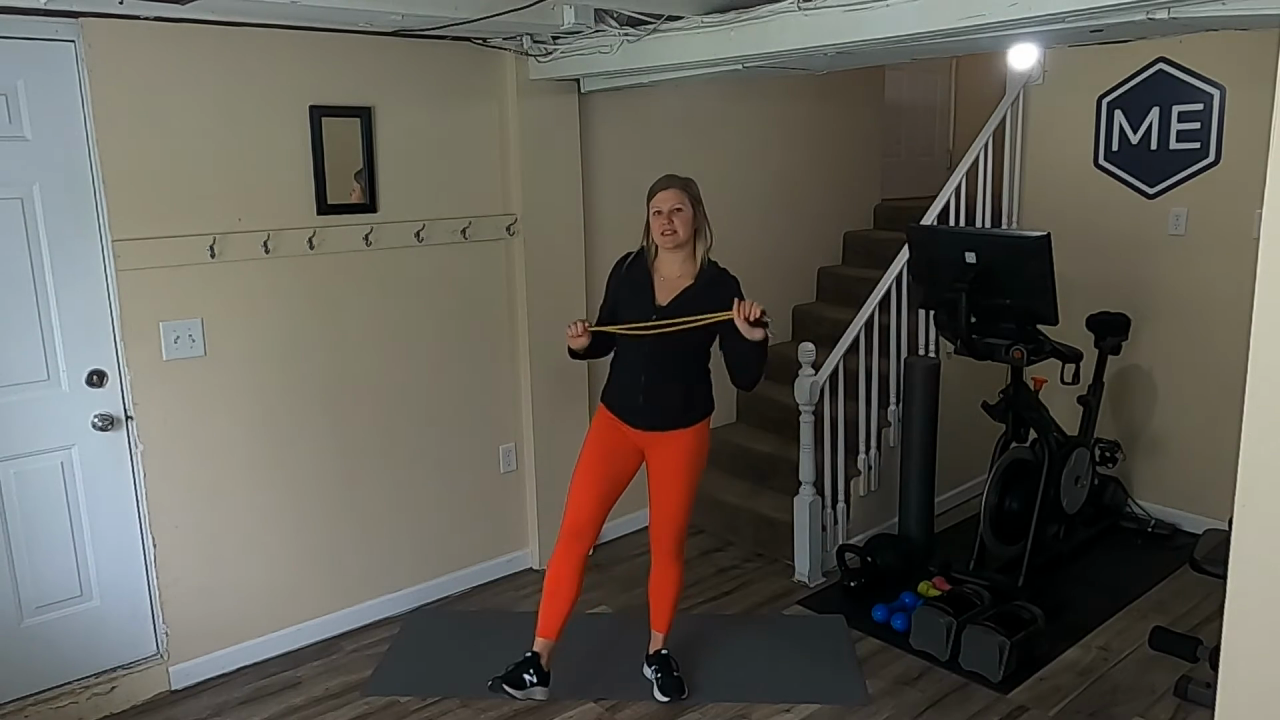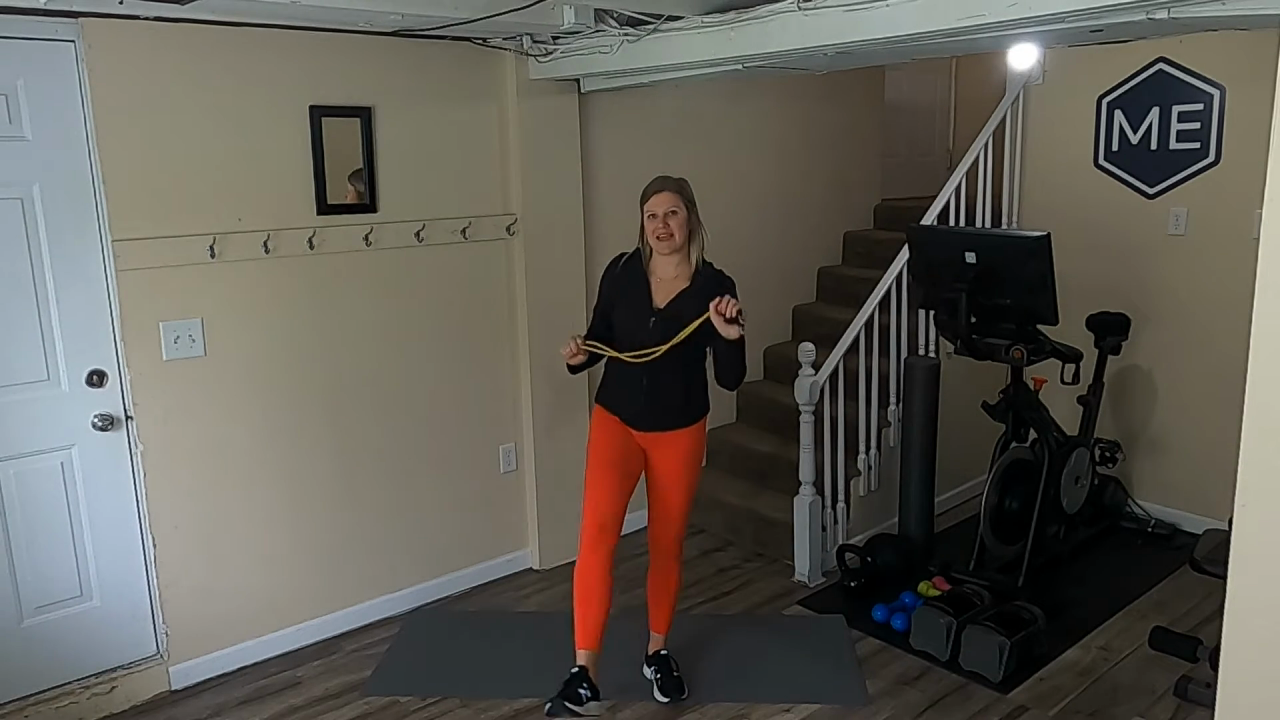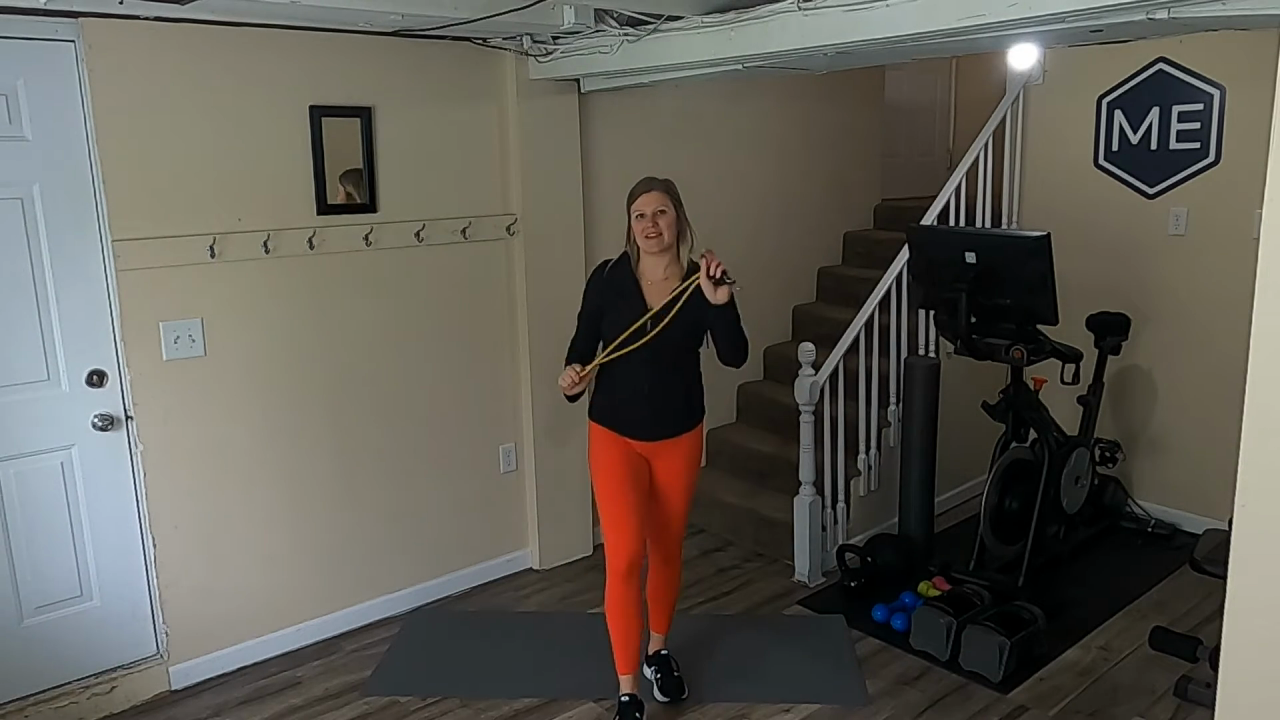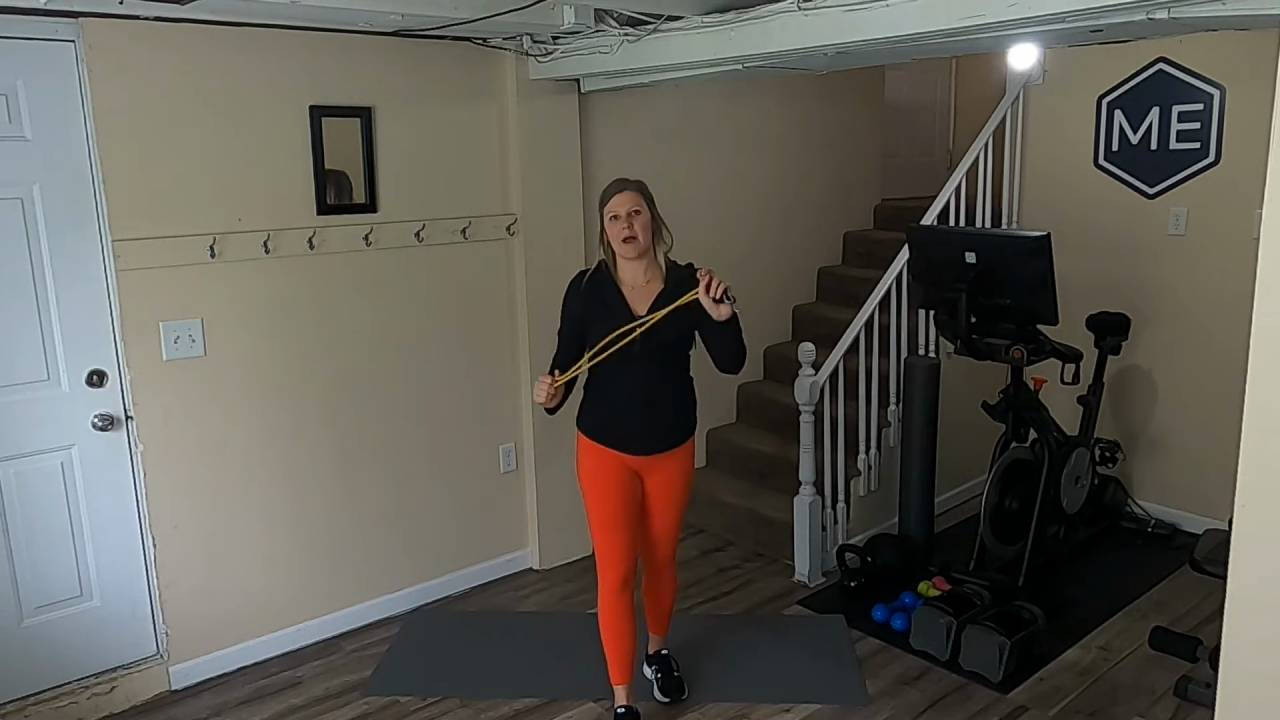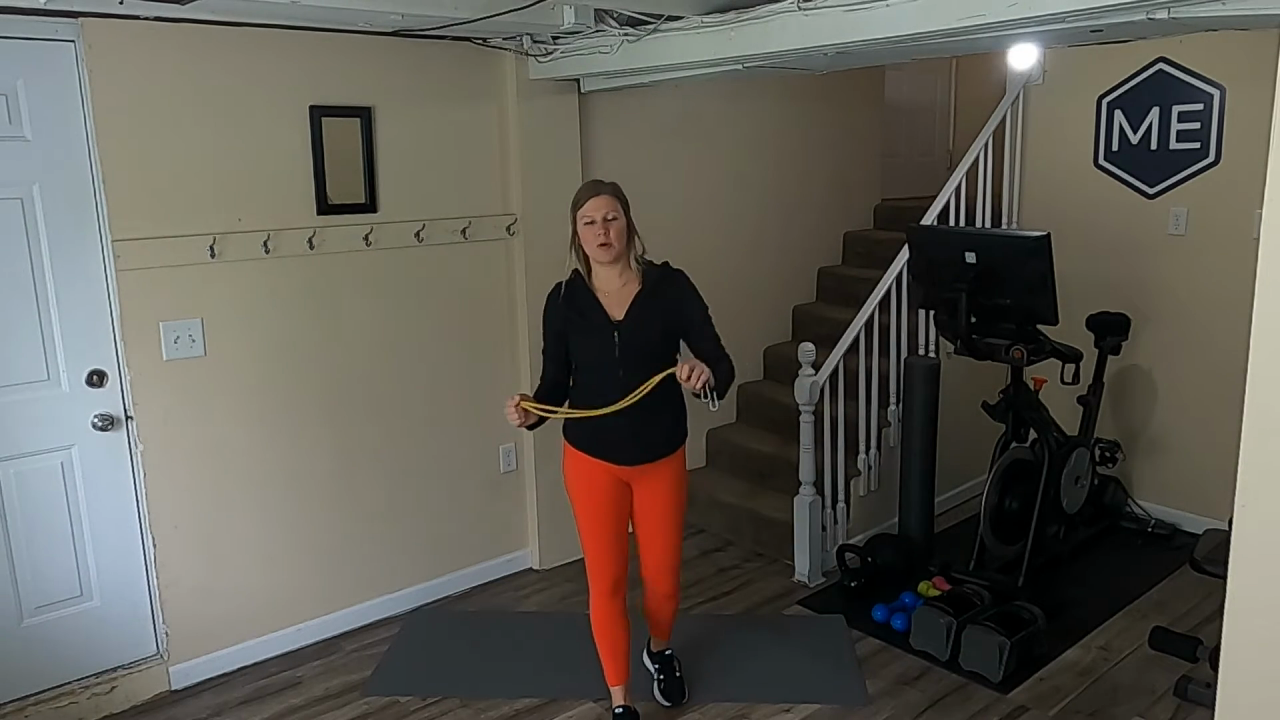
dt=0.3s
person 1, frame 1
left shoulder: (719, 286)
right shoulder: (627, 270)
left elbow: (746, 380)
left wrist: (752, 338)
right wrist: (581, 344)
left hip: (682, 431)
right hip: (616, 419)
left knee: (668, 543)
right knee: (576, 529)
left ankle: (658, 652)
right ankle: (538, 661)
person 1, frame 2
left shoulder: (716, 286)
right shoulder: (621, 272)
left elbow: (729, 380)
right elbow: (602, 337)
left wrist: (730, 337)
right wrist: (579, 355)
left hip: (680, 431)
right hip: (615, 420)
left knee: (667, 545)
right knee: (597, 531)
left ankle: (658, 652)
right ankle: (583, 674)
person 1, frame 3
left shoulder: (700, 279)
right shoulder: (607, 278)
left elbow: (735, 356)
right elbow: (583, 345)
left wrist: (722, 301)
right wrist: (573, 375)
left hip: (680, 437)
right hip: (614, 435)
left knee: (667, 551)
right knee: (625, 557)
left ankle: (657, 652)
person 1, frame 4
left shoulder: (687, 283)
right shoulder: (586, 289)
left elbow: (731, 363)
right elbow: (565, 360)
left wrist: (721, 314)
right wrist: (552, 391)
left hip: (672, 449)
right hip: (604, 450)
left knee: (661, 560)
right knee: (616, 572)
left ankle: (658, 650)
person 1, frame 5
left shoulder: (670, 286)
right shoulder: (564, 299)
left elbow: (721, 365)
right elbow: (557, 382)
left wrist: (706, 374)
right wrist: (531, 410)
left hip: (661, 458)
right hip: (591, 460)
left knee: (660, 578)
right knee: (605, 581)
left ankle: (659, 649)
